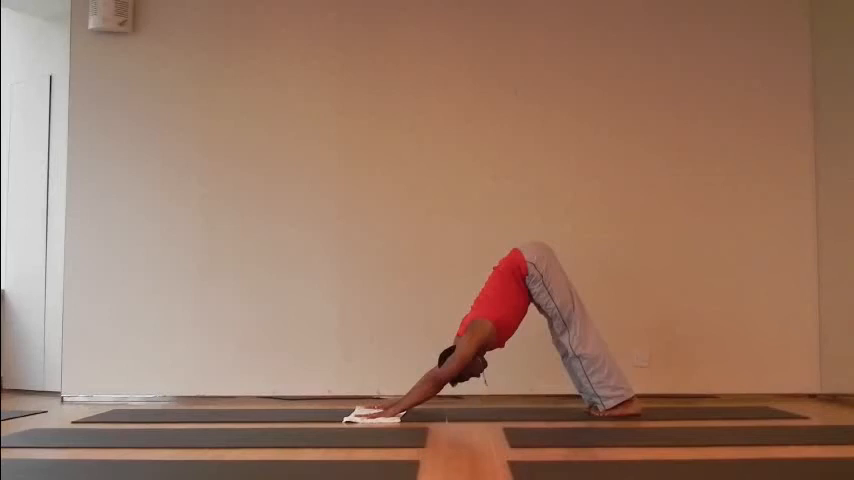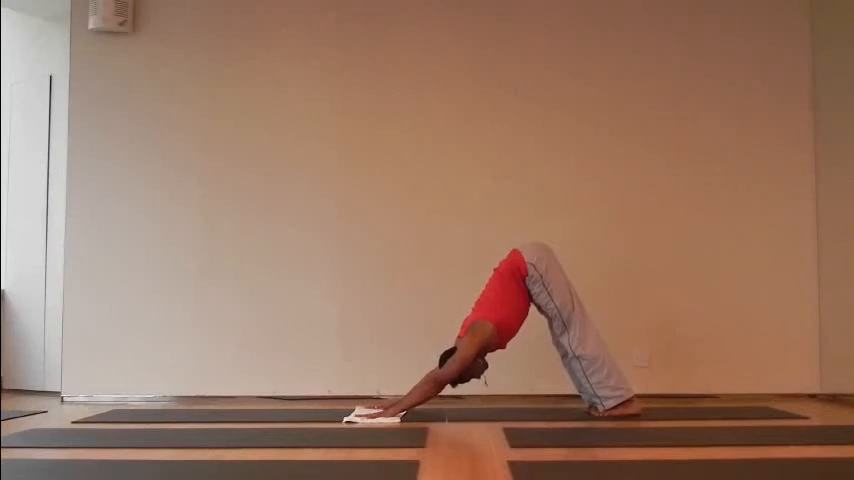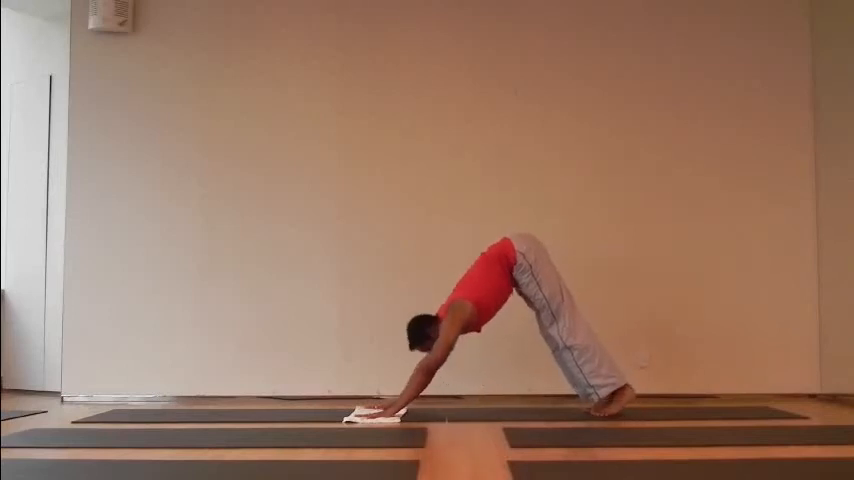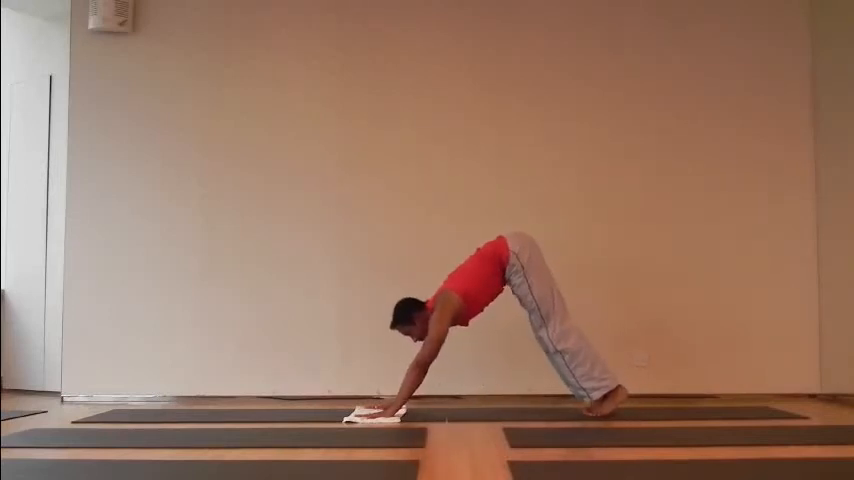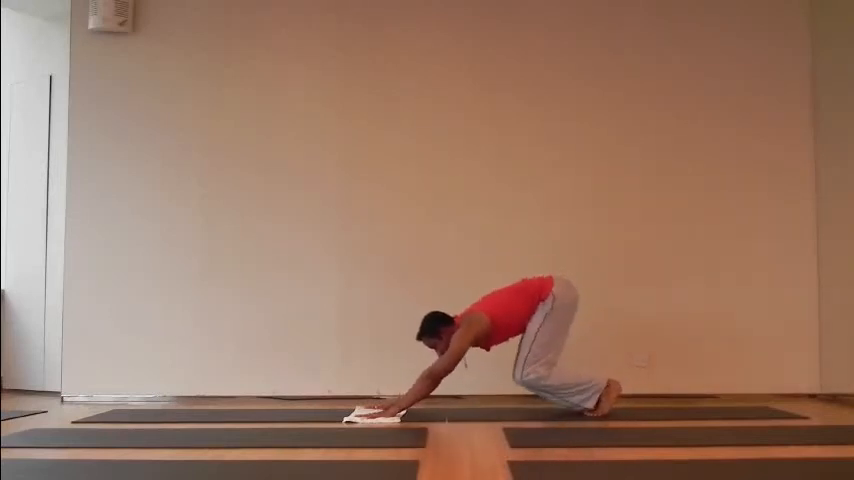
dt=0.7s
person 1, frame 1
left shoulder: (472, 341)
right shoulder: (469, 341)
left elbow: (437, 379)
right elbow: (436, 376)
left wrist: (396, 408)
right wrist: (398, 402)
left hip: (532, 265)
right hip: (528, 266)
left knee: (575, 335)
right knee: (568, 336)
left ankle: (621, 398)
right ankle: (606, 398)
person 1, frame 2
left shoulder: (473, 342)
right shoulder: (470, 342)
left elbow: (437, 380)
right elbow: (436, 377)
left wrist: (396, 408)
right wrist: (399, 402)
left hip: (531, 265)
right hip: (527, 266)
left knee: (575, 336)
right knee: (568, 337)
left ankle: (620, 399)
right ankle: (609, 399)
person 1, frame 3
left shoulder: (453, 320)
right shoulder: (447, 320)
left elbow: (428, 367)
right elbow: (427, 367)
left wrist: (397, 406)
right wrist: (399, 400)
left hip: (520, 255)
right hip: (515, 259)
left knee: (564, 327)
right knee: (555, 330)
left ankle: (615, 389)
right ankle: (605, 391)
person 1, frame 4
left shoulder: (441, 312)
right shoulder: (438, 312)
left elbow: (421, 364)
right elbow: (421, 364)
left wrist: (396, 405)
right wrist: (396, 401)
left hip: (513, 253)
right hip: (510, 255)
left knee: (554, 330)
right knee: (548, 330)
left ankle: (608, 390)
right ankle: (600, 390)
person 1, frame 5
left shoulder: (466, 330)
right shoulder: (463, 327)
left elbow: (434, 374)
right elbow: (434, 374)
left wrist: (399, 405)
right wrist: (401, 401)
left hip: (555, 296)
right hip: (550, 296)
left knee: (528, 374)
right knee: (530, 373)
left ankle: (602, 388)
right ankle: (598, 391)
